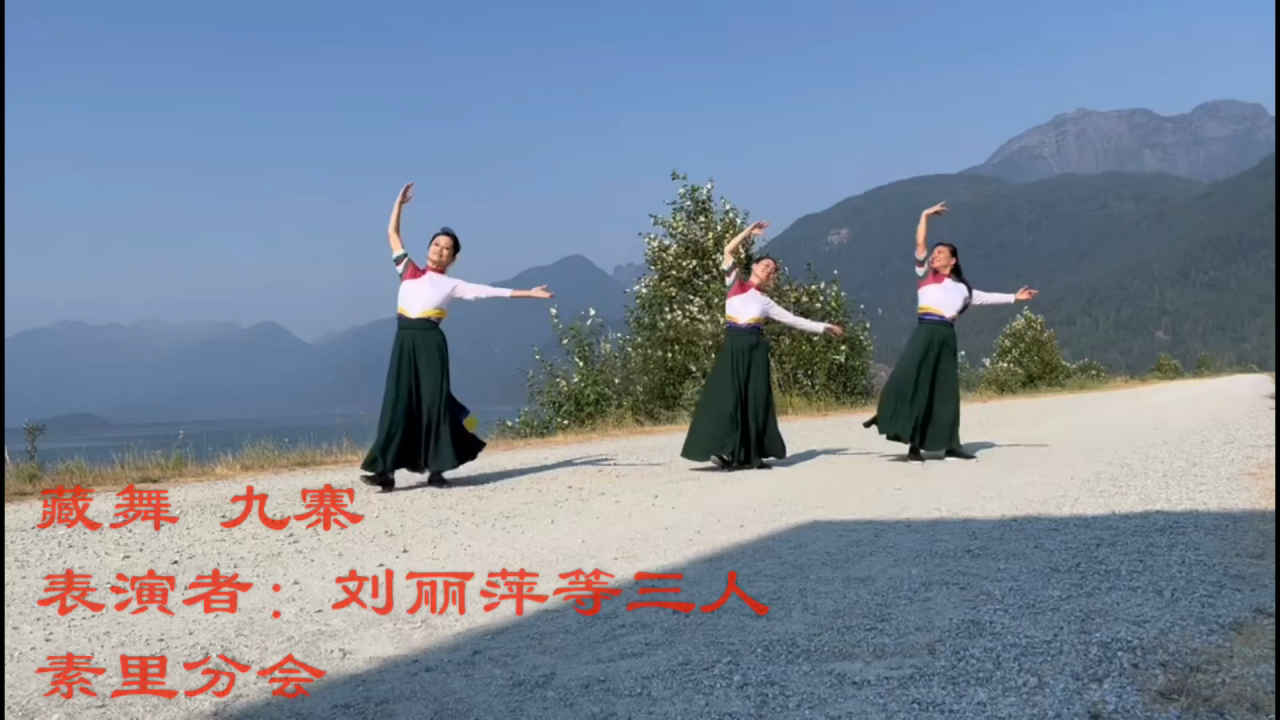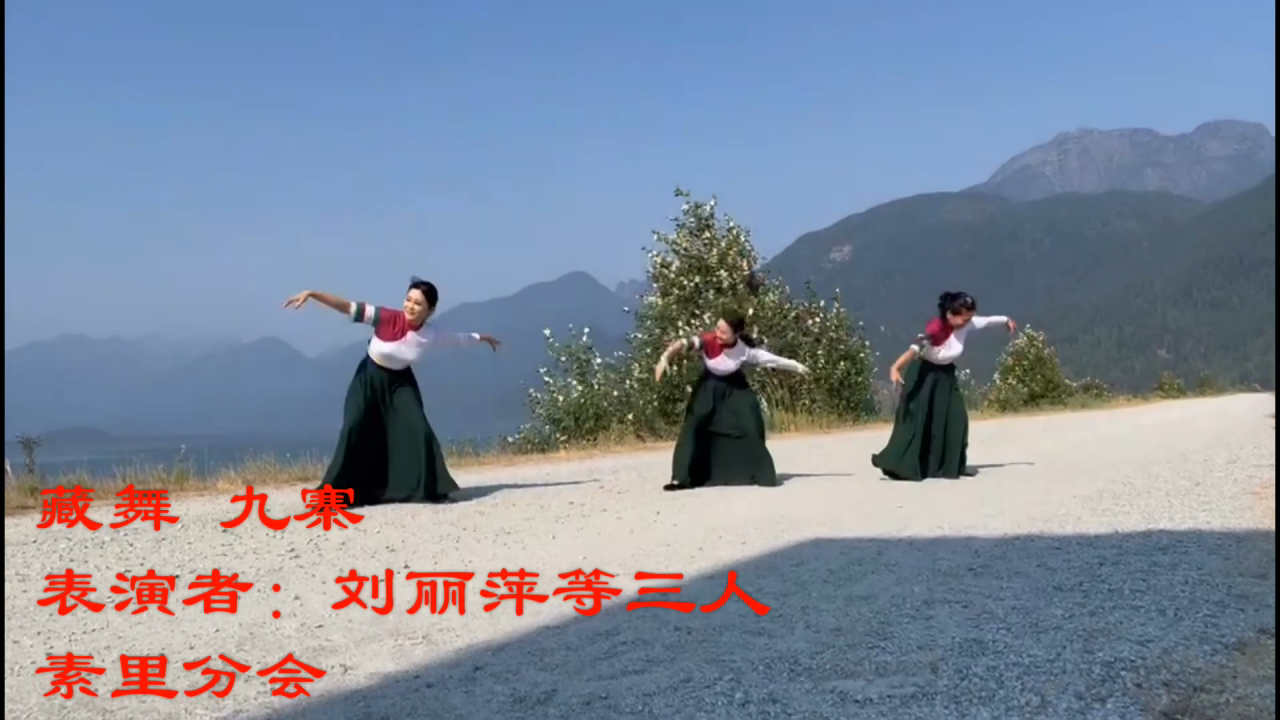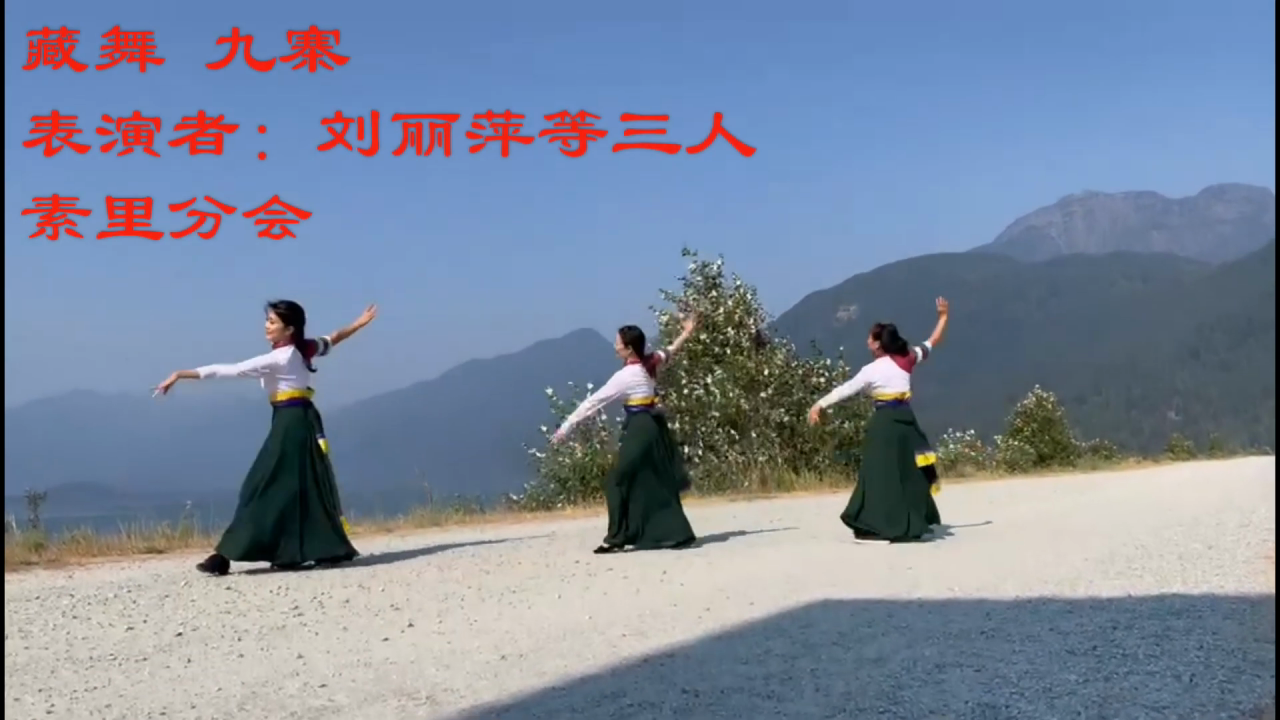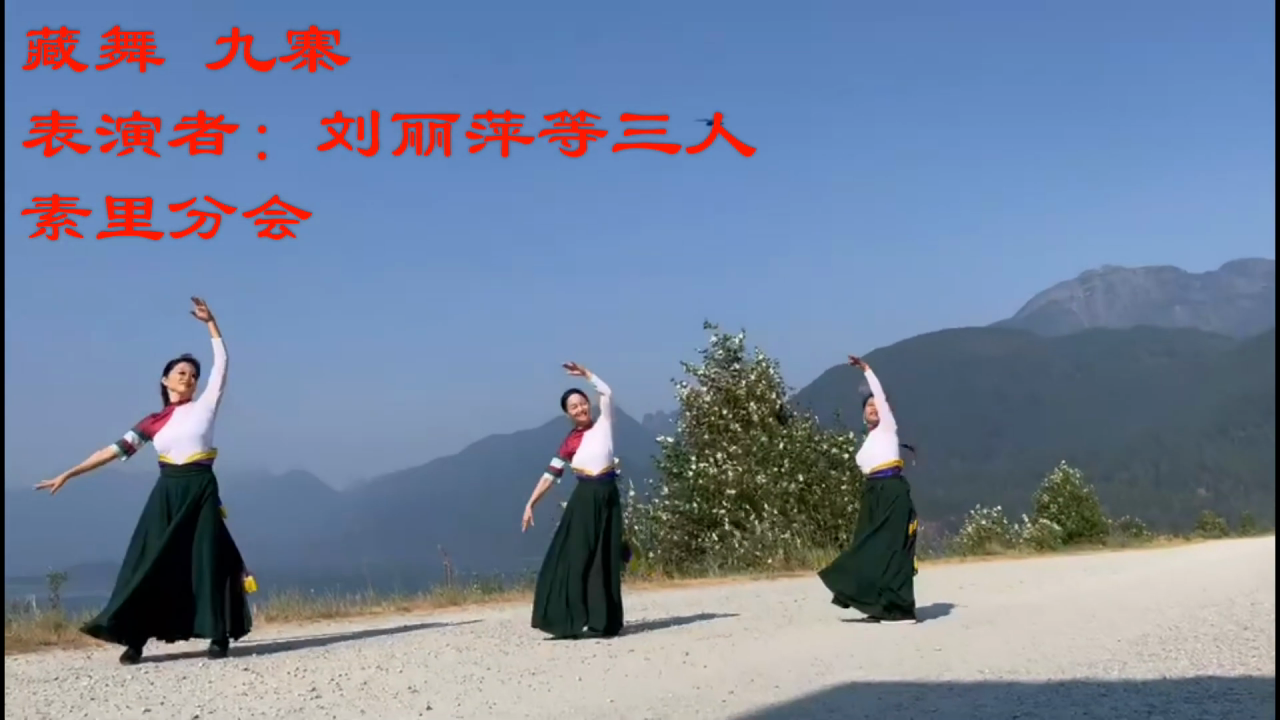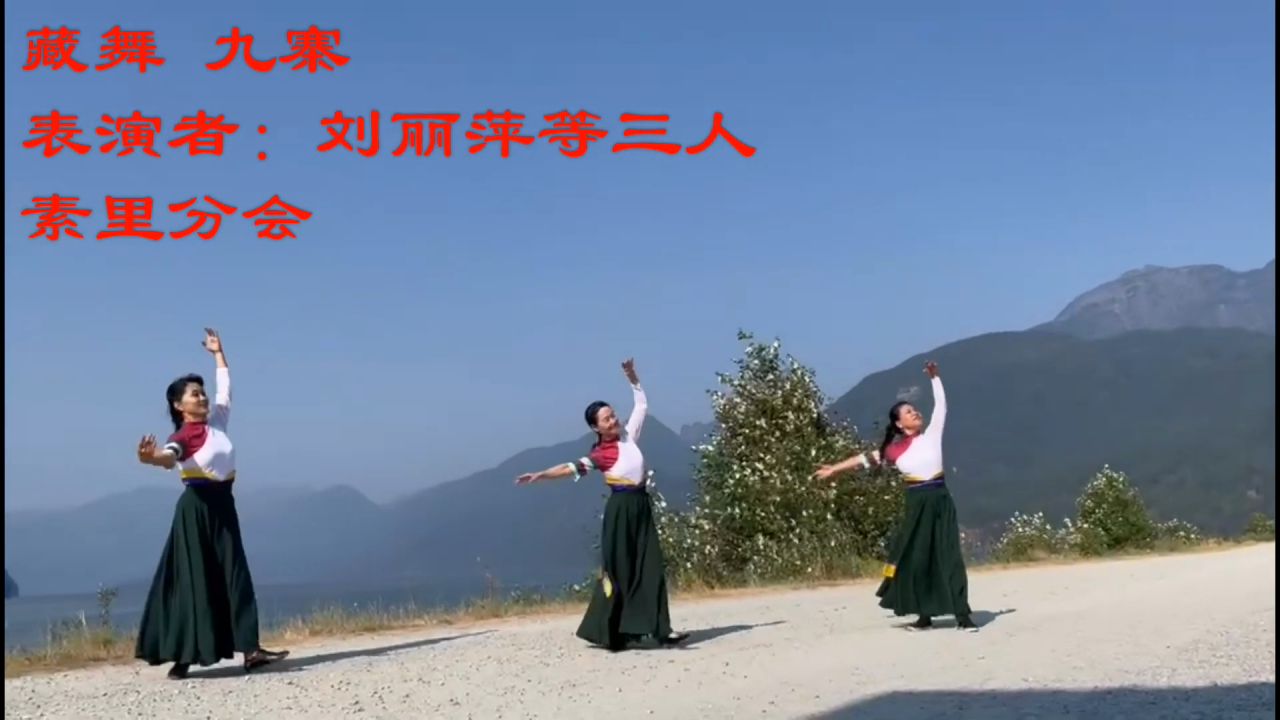
dt=1s
person 1, frame 1
left shoulder: (452, 285)
right shoulder: (408, 270)
left elbow: (487, 291)
right elbow: (392, 233)
left wrist: (527, 293)
right wrist: (401, 200)
left hip: (431, 343)
right hip: (404, 342)
left knee: (434, 403)
right knee: (397, 404)
left ankle: (435, 469)
right ankle: (384, 470)
person 1, frame 2
left shoulder: (429, 336)
right shoulder: (386, 318)
left elbow: (457, 339)
right elbow: (347, 307)
left wrist: (483, 338)
right wrist: (311, 293)
left hip: (400, 383)
right hip: (369, 379)
left knee: (418, 431)
right knee: (354, 431)
left ankle: (429, 488)
right ankle: (337, 491)
person 1, frame 3
left shoulder: (276, 359)
right shoulder: (303, 349)
left elbow: (228, 370)
right elbow: (330, 341)
left wrist: (181, 375)
right wrist: (359, 324)
left hip: (291, 423)
right hip: (301, 421)
left knee: (263, 488)
right knee: (310, 487)
left ankle: (228, 554)
right ankle: (336, 549)
person 1, frame 4
left shoulder: (204, 407)
right shoulder: (152, 422)
left elbow: (222, 364)
right elbow: (113, 449)
left wrist: (210, 323)
right wrist: (68, 473)
left hip: (203, 490)
right hip: (169, 493)
left knee: (207, 561)
right knee: (151, 563)
left ankle: (219, 637)
right ankle: (134, 638)
person 1, frame 5
left shoulder: (216, 426)
right shoulder: (180, 438)
left elbow: (225, 390)
right elbow: (169, 458)
left wrist: (217, 352)
right wrist: (150, 456)
left hip: (224, 507)
right hip: (197, 509)
left knee: (234, 577)
right knee: (195, 580)
left ankle: (250, 650)
right ankle: (184, 657)
person 2, frame 1
left shoulder: (765, 302)
right shoulder: (735, 284)
left elbow: (793, 320)
right elbow: (728, 251)
left wrist: (823, 327)
right wrist: (749, 231)
left hip: (755, 349)
right hip: (733, 347)
left knee: (756, 400)
right knee: (729, 398)
left ankle: (751, 454)
right ankle: (727, 452)
person 2, frame 2
left shoulder: (746, 350)
right shoulder: (708, 340)
left elbow: (773, 359)
right elbow: (683, 342)
left wrist: (796, 366)
right wrist: (664, 357)
left hip: (735, 388)
right hip: (709, 386)
left knee: (748, 427)
right knee: (693, 426)
left ankle: (760, 473)
right ankle: (681, 477)
person 2, frame 3
left shoulder: (625, 376)
right shoulder: (651, 361)
left elbow: (594, 400)
right elbow: (672, 351)
left wrist: (566, 426)
right wrist: (687, 332)
left hip: (640, 427)
right hip: (654, 424)
left knee: (620, 481)
right knee: (657, 481)
left ankle: (616, 539)
right ankle: (679, 533)
person 2, frame 4
left shoulder: (603, 425)
right shoulder: (570, 443)
left elbow: (606, 393)
right elbow: (550, 475)
left wrist: (585, 375)
right wrist: (531, 503)
left hip: (609, 495)
right hip: (585, 497)
left knee: (604, 559)
right knee: (575, 558)
left ankle: (604, 621)
right ankle: (567, 622)
person 2, frame 5
left shoulder: (628, 437)
right shoulder: (598, 454)
left elbow: (641, 406)
right elbow: (570, 468)
left wrist: (633, 378)
right wrist: (540, 475)
left hip: (643, 507)
right hip: (621, 509)
left knee: (651, 569)
right knee: (620, 571)
left ankle: (660, 630)
right ankle: (612, 633)
person 3, frame 1
left shoulder: (961, 288)
right shoulder: (925, 275)
left elbow: (985, 298)
right elbow: (920, 245)
left wrist: (1014, 297)
right wrist: (925, 215)
left hip: (946, 338)
right hip: (925, 334)
left knee: (946, 391)
right knee: (913, 382)
left ankle: (949, 446)
right ankle: (914, 445)
person 3, frame 2
left shoulder: (965, 323)
right shoulder: (935, 328)
left elbow: (985, 320)
right elbow: (914, 348)
left wrist: (1006, 320)
right wrist: (895, 368)
left hip: (946, 374)
right hip: (923, 374)
left knee: (955, 418)
right knee: (913, 418)
left ankle: (952, 466)
right ankle: (903, 466)
person 3, frame 3
left shoulder: (872, 370)
right shoulder: (905, 359)
left elbow: (846, 389)
right elbow: (931, 344)
left wrist: (819, 405)
right wrist: (943, 316)
left hip: (885, 421)
right hip: (906, 418)
left knee: (878, 473)
right knee: (906, 471)
left ankle: (880, 528)
right ankle: (912, 525)
person 3, frame 4
left shoulder: (887, 427)
right shoulder: (871, 439)
left elbow: (881, 396)
left wrist: (865, 368)
left hip: (892, 491)
right hip: (874, 494)
left knee: (890, 547)
right knee: (872, 547)
left ankle: (902, 608)
right ankle: (881, 606)
person 3, frame 5
left shoulder: (932, 434)
right shoulder: (894, 448)
left elbow: (940, 405)
right elbow: (865, 459)
left wrist: (934, 377)
right wrist: (835, 468)
left hip: (940, 498)
right hip: (917, 500)
left knee: (949, 554)
right knee: (917, 556)
left ankle: (962, 614)
right ankle: (924, 614)
